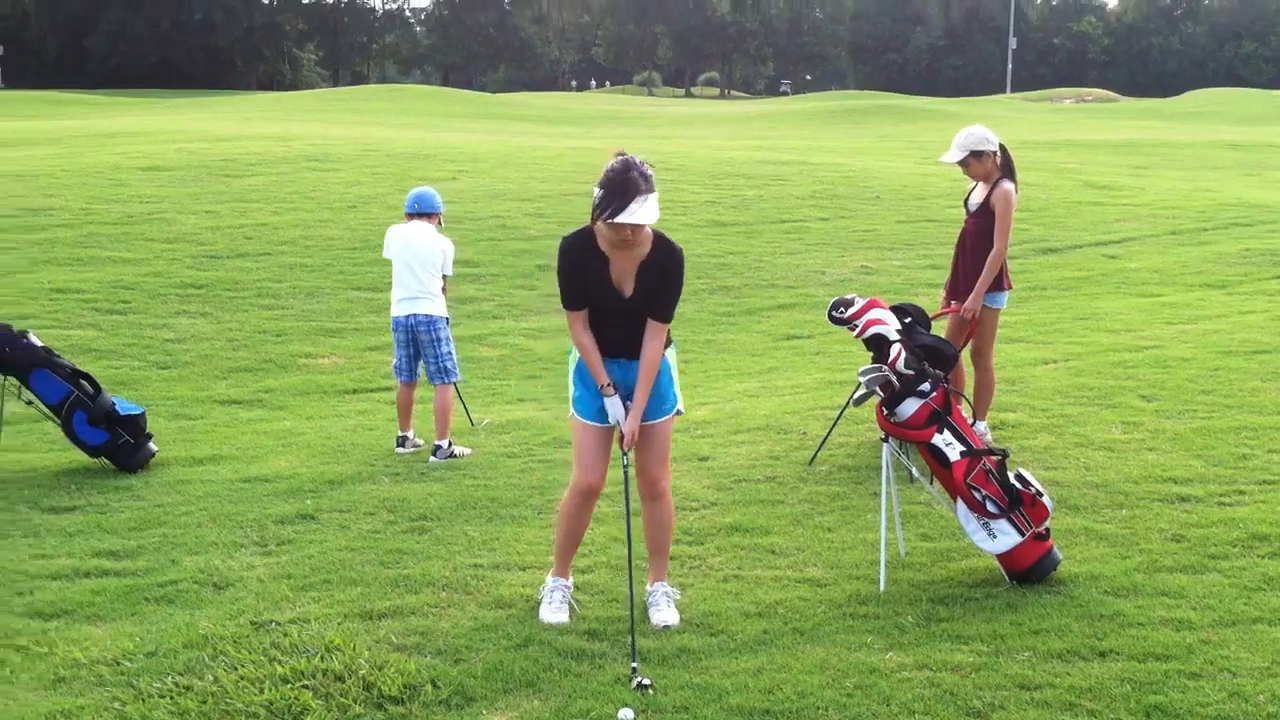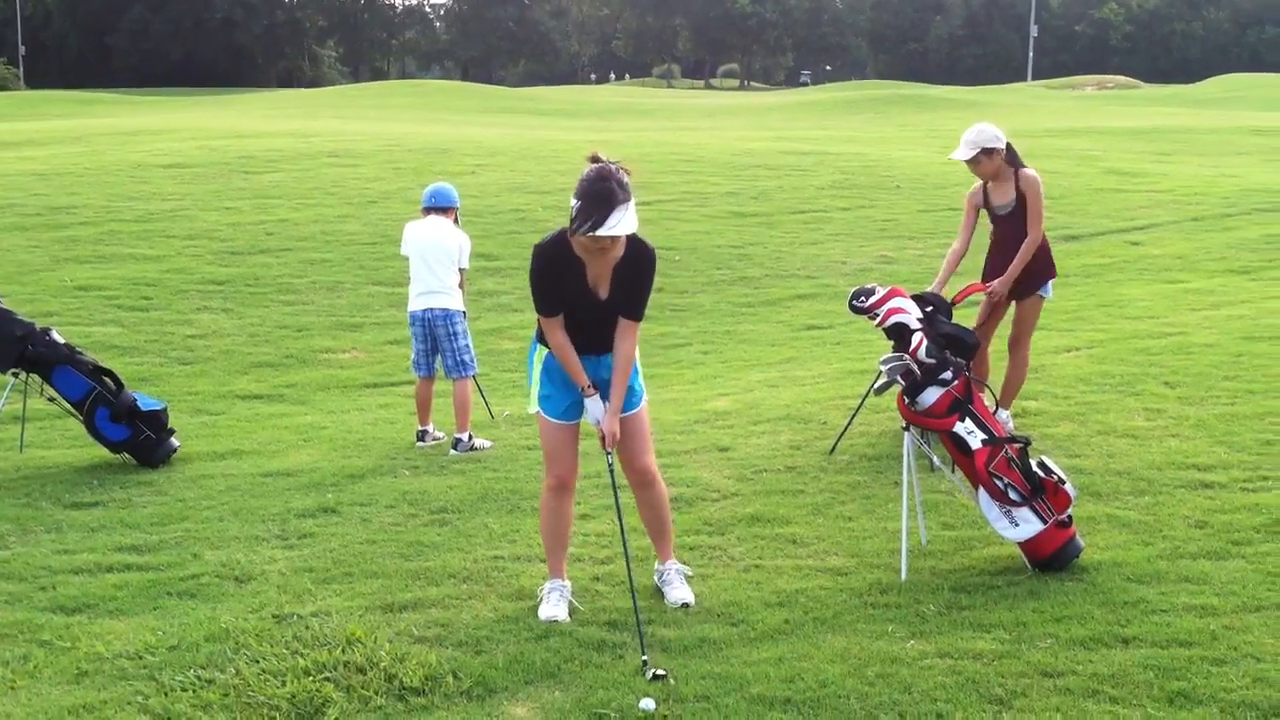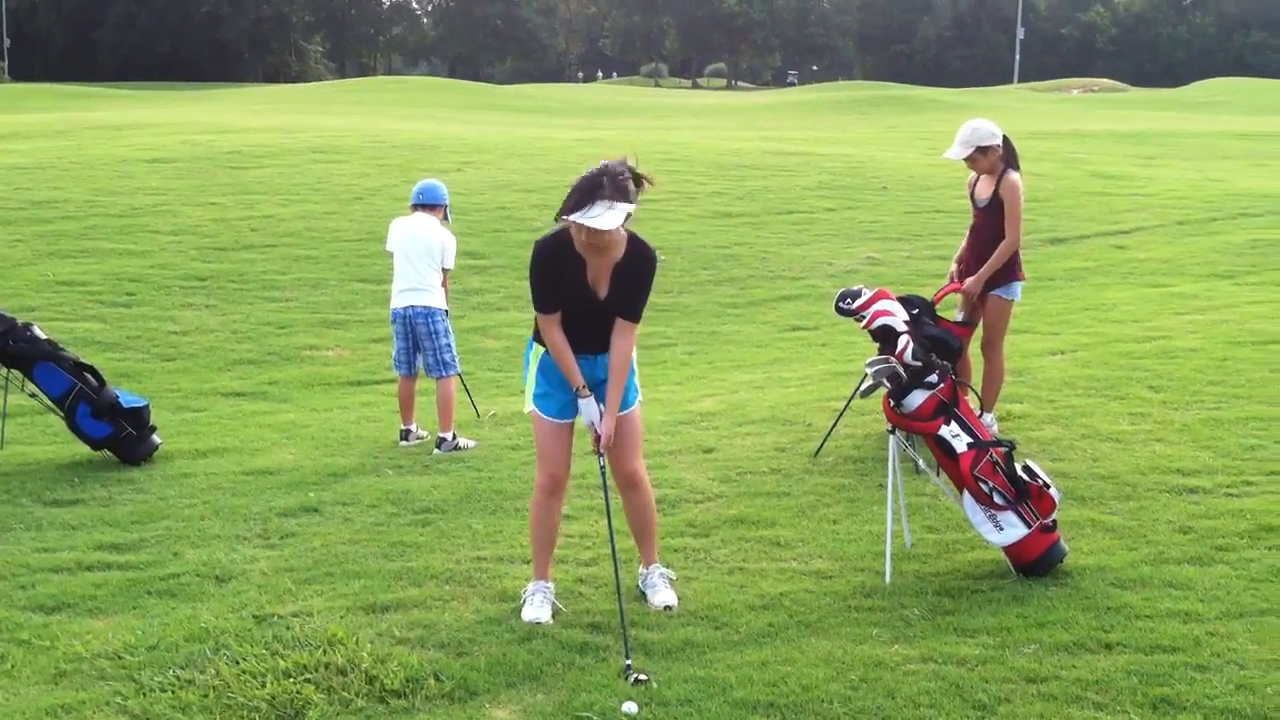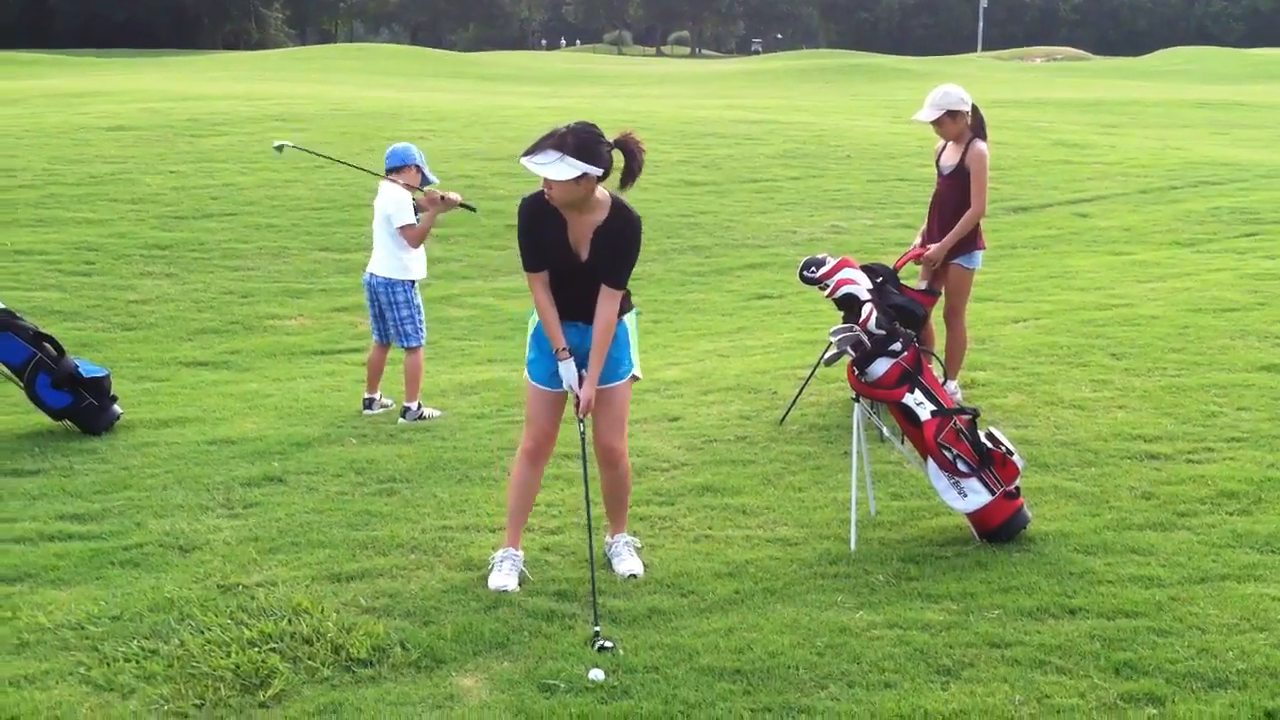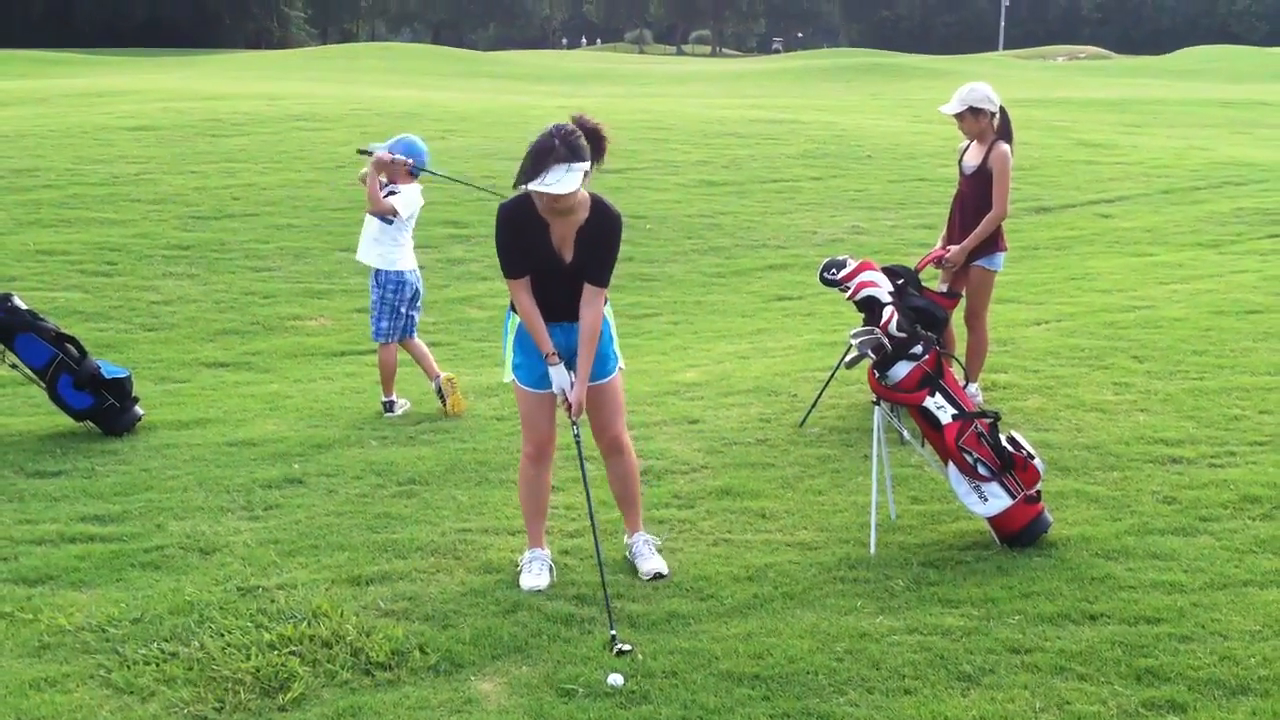
dt=1s
person 1, frame 1
left shoulder: (668, 256)
right shoulder: (575, 249)
left elbow: (655, 335)
right elbow: (578, 325)
left wrist: (636, 411)
right wrist: (607, 391)
left hip: (650, 371)
right hip: (595, 369)
left knee: (655, 484)
right knee: (587, 483)
left ankle: (659, 586)
right ankle: (558, 580)
person 1, frame 2
left shoulder: (640, 256)
right shoulder: (549, 254)
left elbow: (626, 334)
right elbow: (553, 330)
left wrist: (614, 409)
right wrist: (587, 393)
left hip: (615, 363)
right hip: (560, 365)
left knee: (643, 470)
right knee: (560, 478)
left ankle: (668, 566)
right ankle: (556, 583)
person 1, frame 3
left shoulder: (640, 257)
right shoulder: (550, 250)
left elbow: (623, 334)
right elbow: (551, 327)
left wrist: (611, 412)
right wrist: (582, 394)
left hip: (610, 363)
right hip: (556, 364)
left knee: (631, 472)
right knee: (552, 477)
left ankle: (652, 570)
right ankle: (540, 584)
person 1, frame 4
left shoulder: (624, 222)
right shoulder: (534, 211)
left elbow: (609, 301)
right elbow: (540, 287)
left wrist: (592, 378)
right wrist: (563, 356)
left hip: (609, 333)
right hip: (552, 330)
left knee: (611, 446)
right knee: (534, 445)
left ankle: (618, 538)
right ankle: (509, 552)
person 1, frame 5
left shoulder: (605, 219)
right shoulder: (513, 215)
left elbow: (592, 300)
right elbow: (521, 293)
left wrist: (582, 379)
right wrist: (552, 360)
left hip: (589, 329)
right hip: (534, 332)
left knee: (615, 438)
right knee: (537, 446)
left ankle: (638, 538)
right ankle: (536, 552)
person 2, frame 1
left shoulder: (1003, 191)
right shoulder: (977, 187)
left elbow: (999, 248)
left wrist: (978, 294)
right wrist: (951, 286)
left hip: (989, 285)
right hip: (965, 280)
left knee: (980, 355)
left ankle: (980, 426)
person 2, frame 2
left shoulder: (1027, 180)
right shoulder: (976, 194)
left elbow: (1034, 235)
right elbow: (961, 243)
left wrist: (1009, 278)
right wrist: (937, 286)
left hip: (1032, 271)
right hip: (997, 268)
left knee: (1018, 344)
right knee: (978, 339)
left ankle: (1003, 413)
person 2, frame 3
left shoulder: (1010, 182)
right shoulder: (974, 181)
left elbow: (1012, 239)
left wrist: (981, 277)
right wrist: (957, 262)
left hip: (1001, 275)
right hip: (973, 271)
left knee: (991, 347)
left ankle: (986, 416)
person 2, frame 4
left shoulder: (976, 151)
right shoulder: (942, 148)
left elbow: (978, 209)
left wrist: (945, 245)
right wrist: (923, 235)
left hip: (962, 245)
right hip: (936, 241)
left knee: (953, 315)
left ankle: (950, 385)
person 2, frame 5
left shoulder: (999, 152)
right shoulder: (965, 148)
left elbow: (999, 211)
left wrist: (966, 247)
right wrist: (944, 239)
left hip: (984, 248)
right hip: (957, 244)
left knee: (974, 318)
left ankle: (971, 387)
person 3, frame 1
left shoulder: (394, 233)
right shoulder: (443, 243)
right elbow: (443, 285)
left hip: (401, 315)
right hip: (431, 315)
left knee: (406, 380)
right knee: (444, 381)
left ankle: (405, 437)
right ankle: (442, 446)
person 3, frame 2
left shoulder: (411, 230)
right shoulder: (459, 237)
right elbow: (461, 279)
left hip: (418, 308)
right hip: (447, 308)
left knee: (425, 374)
right knee: (462, 375)
left ankle: (425, 431)
right ankle: (463, 438)
person 3, frame 3
left shoulder: (397, 226)
right shoulder: (444, 236)
right elbow: (444, 280)
right wrist: (443, 309)
left hip: (400, 307)
right hip: (429, 308)
left knee: (407, 373)
right knee: (445, 374)
left ankle: (408, 430)
right ankle: (446, 438)
person 3, frame 4
left shoulder: (388, 192)
right shoulder: (399, 197)
left elbow: (425, 204)
right elbow: (414, 239)
left wrist: (445, 200)
right wrist: (435, 210)
left hip: (376, 277)
right hip: (396, 281)
left knee: (381, 342)
right knee: (413, 344)
left ankle: (371, 398)
right ankle: (411, 408)
person 3, frame 5
left shoulder: (409, 195)
right shoulder: (391, 184)
left elbow: (375, 208)
right elbow: (365, 177)
left wrist: (379, 167)
right wrist: (377, 166)
left hip: (390, 275)
right hip: (405, 274)
left knee: (387, 340)
right knee: (407, 336)
left ankle: (390, 401)
right ankle: (440, 380)
